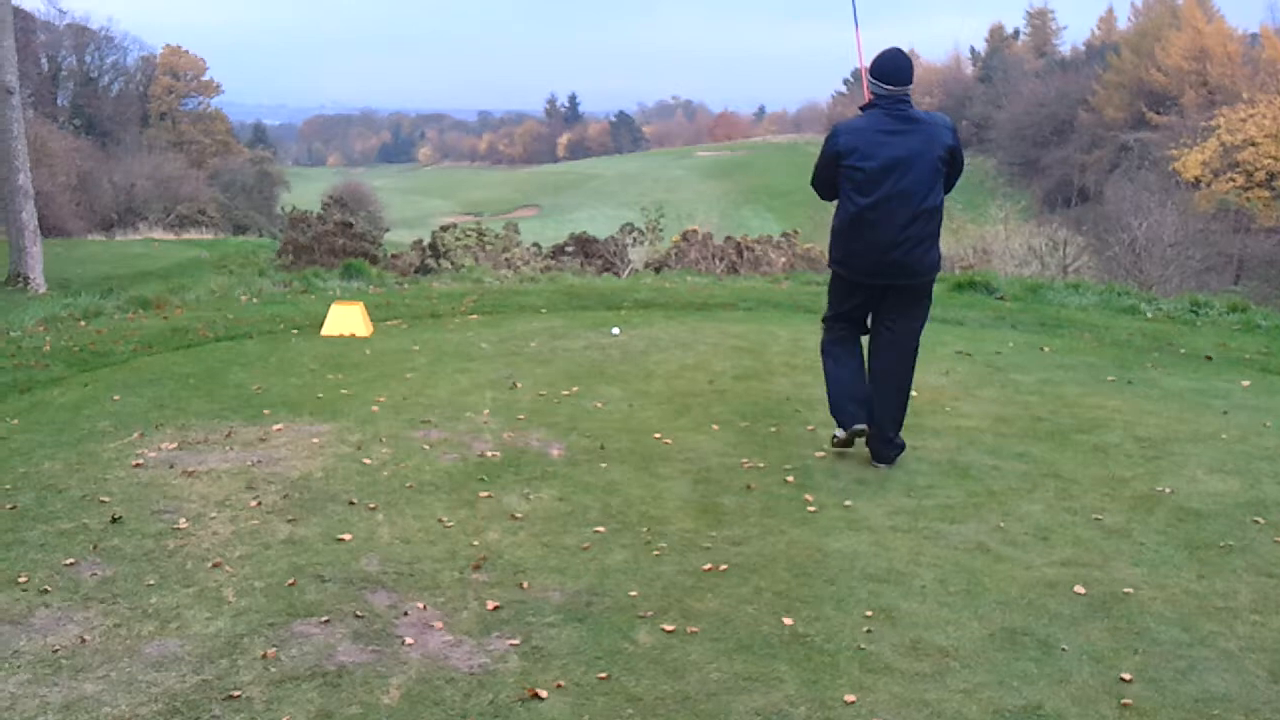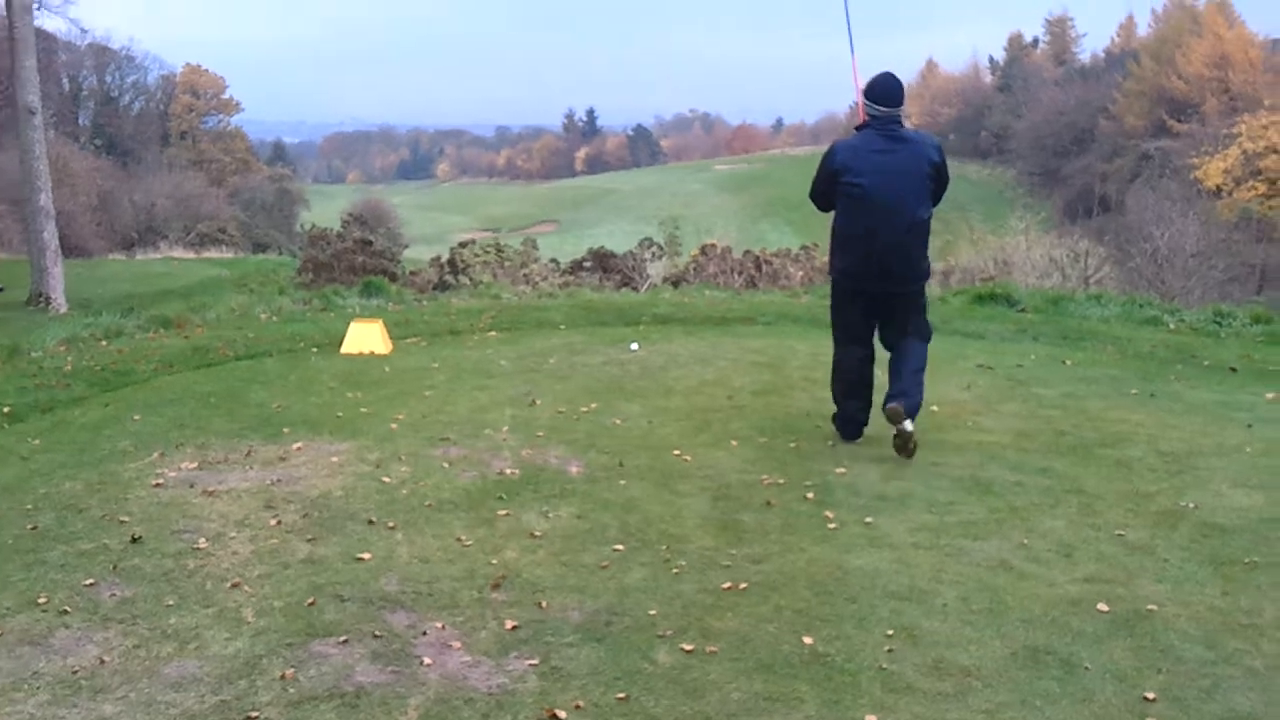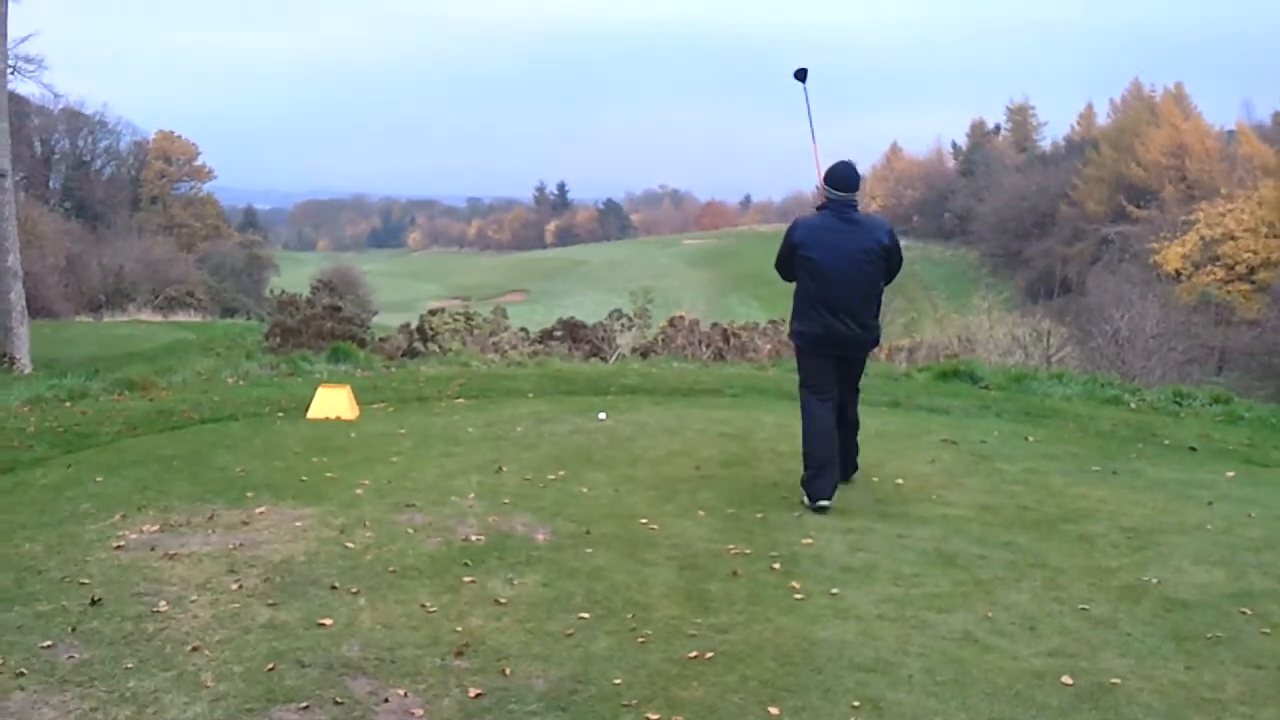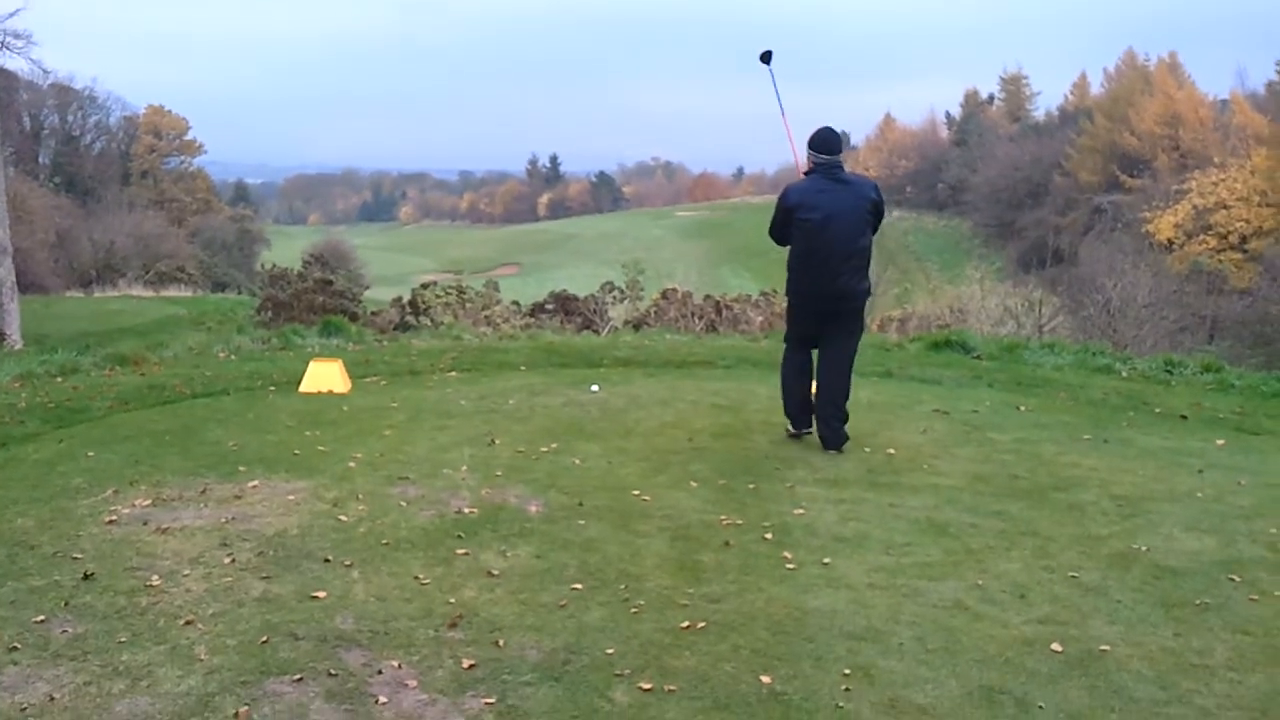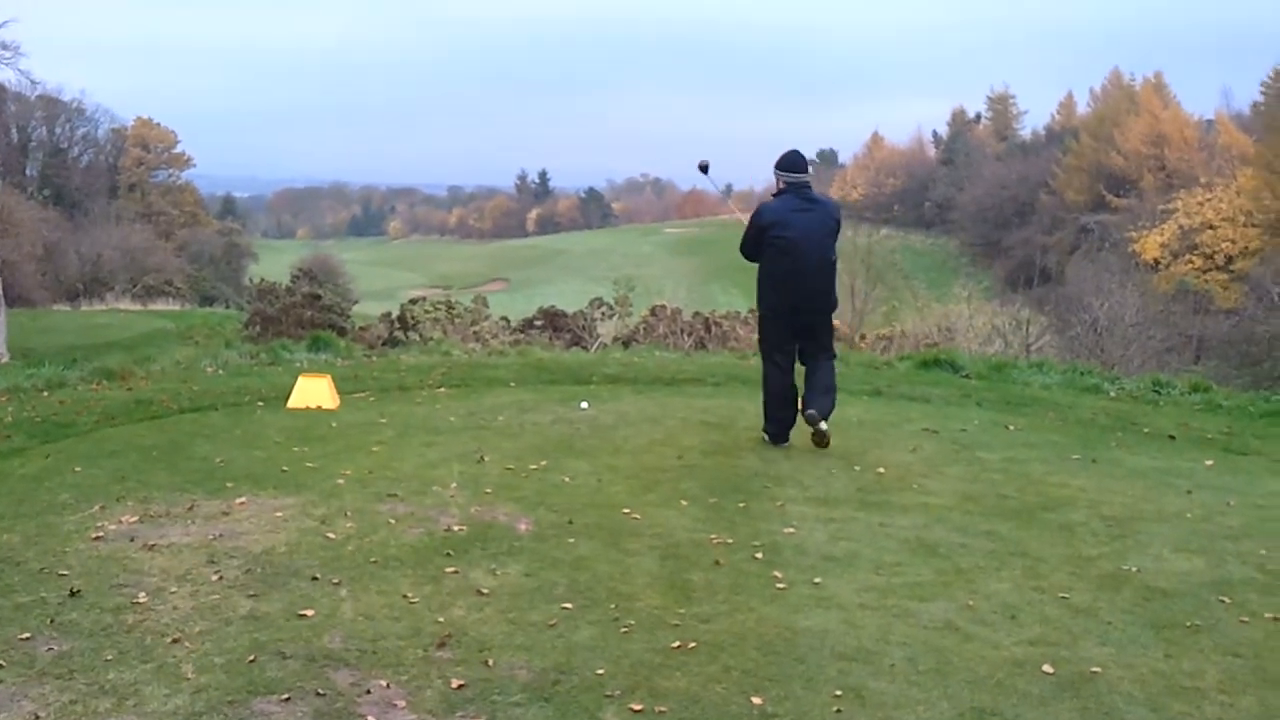
dt=0.4s
person 1, frame 1
left shoulder: (846, 133)
right shoulder: (942, 130)
left elbow: (823, 188)
right elbow: (949, 181)
left hip: (856, 259)
right hip: (915, 263)
left knee: (841, 332)
right knee: (896, 348)
left ankle: (852, 418)
right ankle: (885, 444)
person 1, frame 2
left shoulder: (843, 151)
right shoulder: (929, 148)
left elbow: (821, 200)
right elbow: (936, 196)
left hip: (853, 268)
right hip: (907, 269)
left knee: (852, 345)
right knee: (909, 338)
left ankle: (850, 423)
right ankle: (903, 405)
person 1, frame 3
left shoulder: (802, 228)
right shoulder: (881, 230)
left elbow: (785, 271)
right elbow: (891, 272)
left hip: (814, 333)
right hip: (859, 334)
left knee: (818, 404)
right knee: (847, 399)
left ankle: (820, 488)
right ankle: (844, 468)
person 1, frame 4
left shoulder: (794, 193)
right shoulder: (867, 189)
left elbow: (778, 236)
right elbow: (874, 226)
left hip: (806, 291)
right hip: (850, 292)
left knee: (798, 350)
right knee: (838, 360)
left ankle: (800, 419)
right ankle: (832, 434)
person 1, frame 5
left shoulder: (767, 212)
right shoulder: (831, 209)
left elbow: (749, 252)
left hip: (777, 304)
right hip: (820, 302)
left knee: (777, 365)
right knee: (820, 358)
left ankle: (778, 431)
right ankle: (819, 411)
